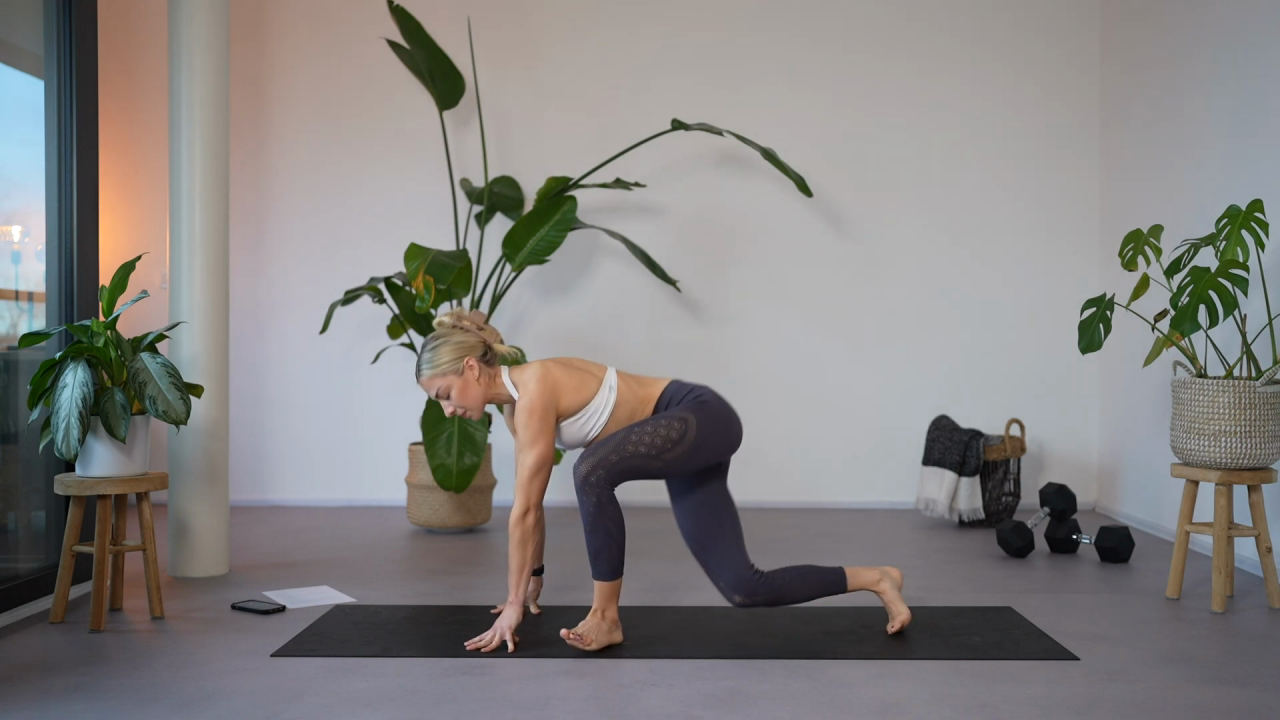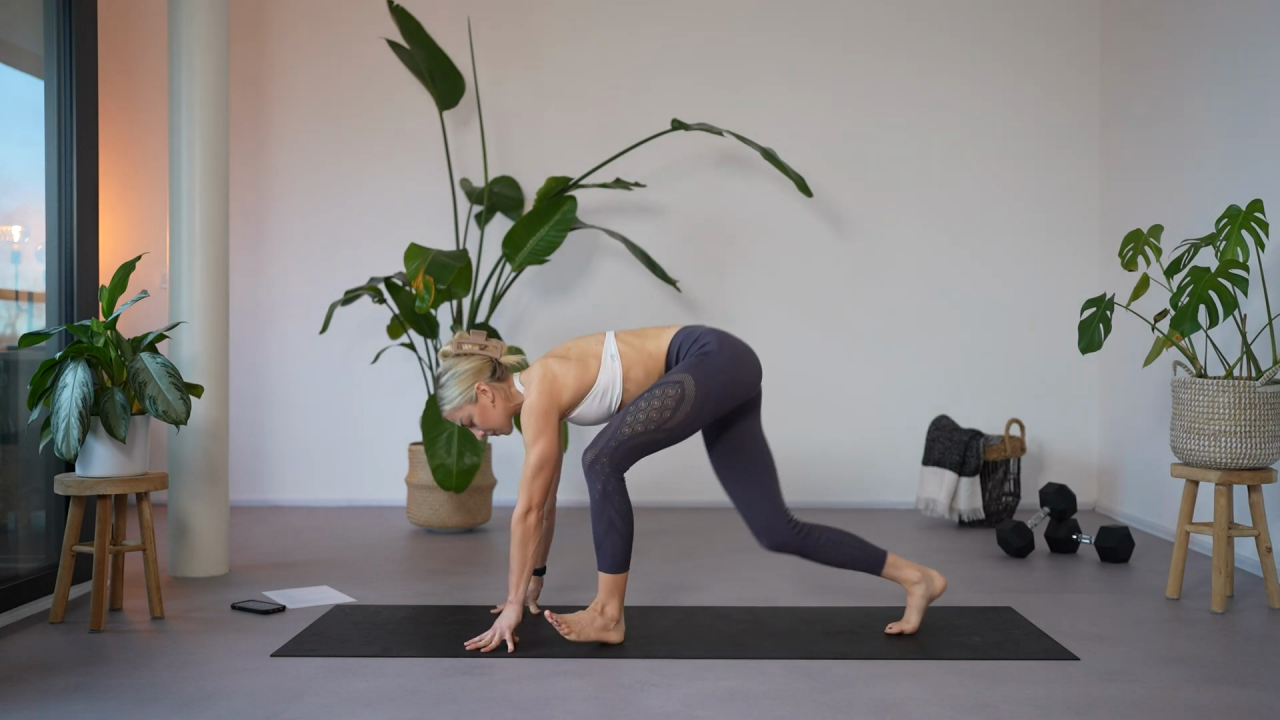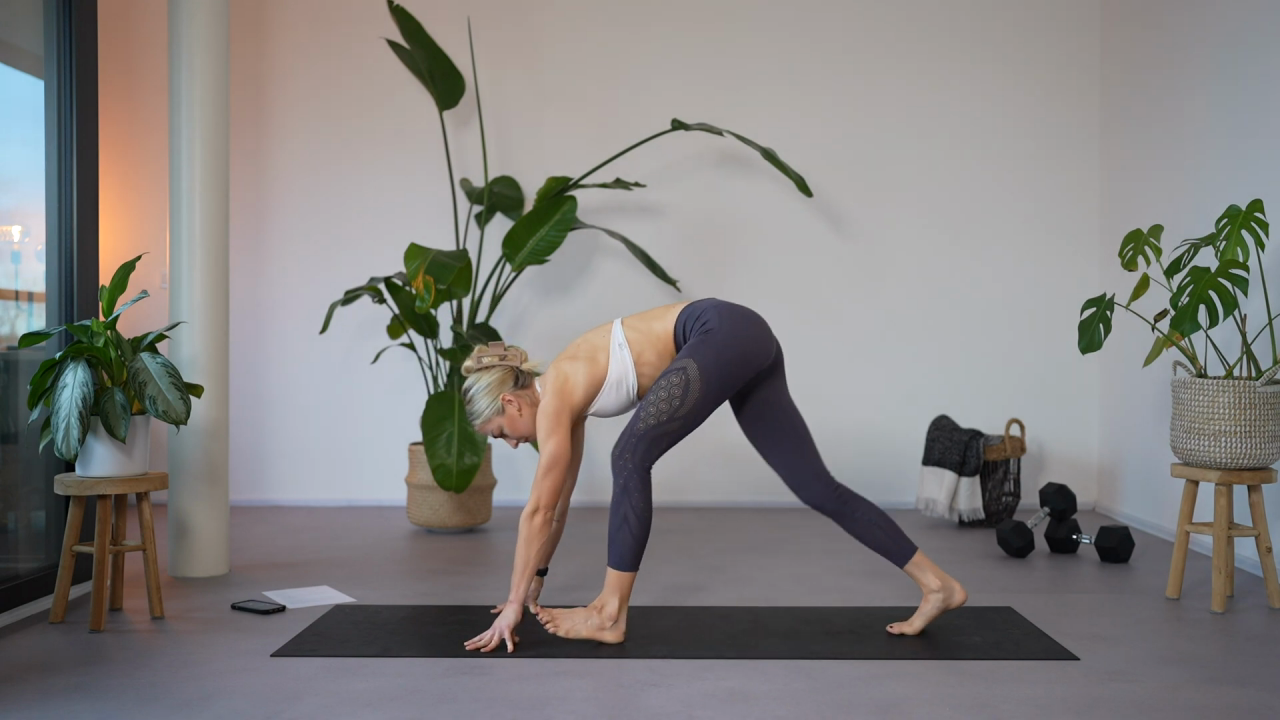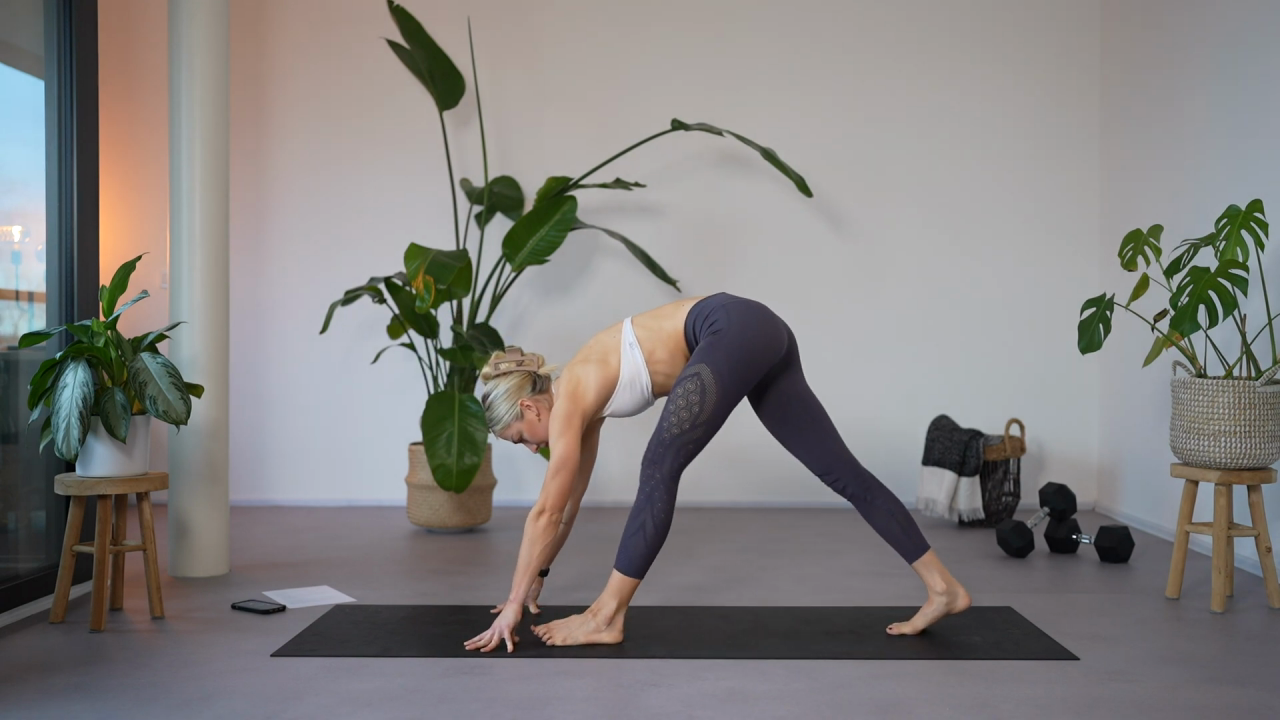
dt=0.3s
person 1, frame 1
left shoulder: (532, 391)
right shoulder: (516, 405)
left elbow: (523, 511)
right elbow: (532, 504)
left wrist: (514, 605)
right wrist: (531, 576)
left hip: (700, 417)
right hip: (689, 434)
left knee: (593, 472)
right knee: (743, 589)
left ankle: (606, 617)
right ankle: (876, 579)
person 1, frame 2
left shoulder: (538, 394)
right shoulder: (539, 396)
left elbow: (527, 509)
right elbow: (543, 501)
left wrist: (513, 606)
right wrist: (533, 576)
left hip: (712, 360)
right hip: (720, 370)
left knee: (602, 461)
right knee: (777, 531)
left ankle: (608, 614)
right ankle: (916, 577)
person 1, frame 3
left shoulder: (554, 396)
right shoulder: (567, 395)
left elbow: (538, 510)
right elbow: (559, 501)
left wrist: (514, 603)
right wrist: (535, 575)
left hip: (725, 333)
right hip: (744, 342)
left knee: (631, 457)
right knee: (814, 486)
left ankle: (609, 613)
right ankle: (936, 584)
person 1, frame 4
left shoulder: (568, 400)
right shoulder: (583, 398)
left elbow: (546, 511)
right elbow: (569, 504)
left wrist: (514, 603)
right wrist: (536, 577)
left hip: (735, 329)
right hip: (758, 333)
left knee: (661, 466)
right knee: (840, 471)
left ankle: (606, 616)
right ankle: (943, 587)
